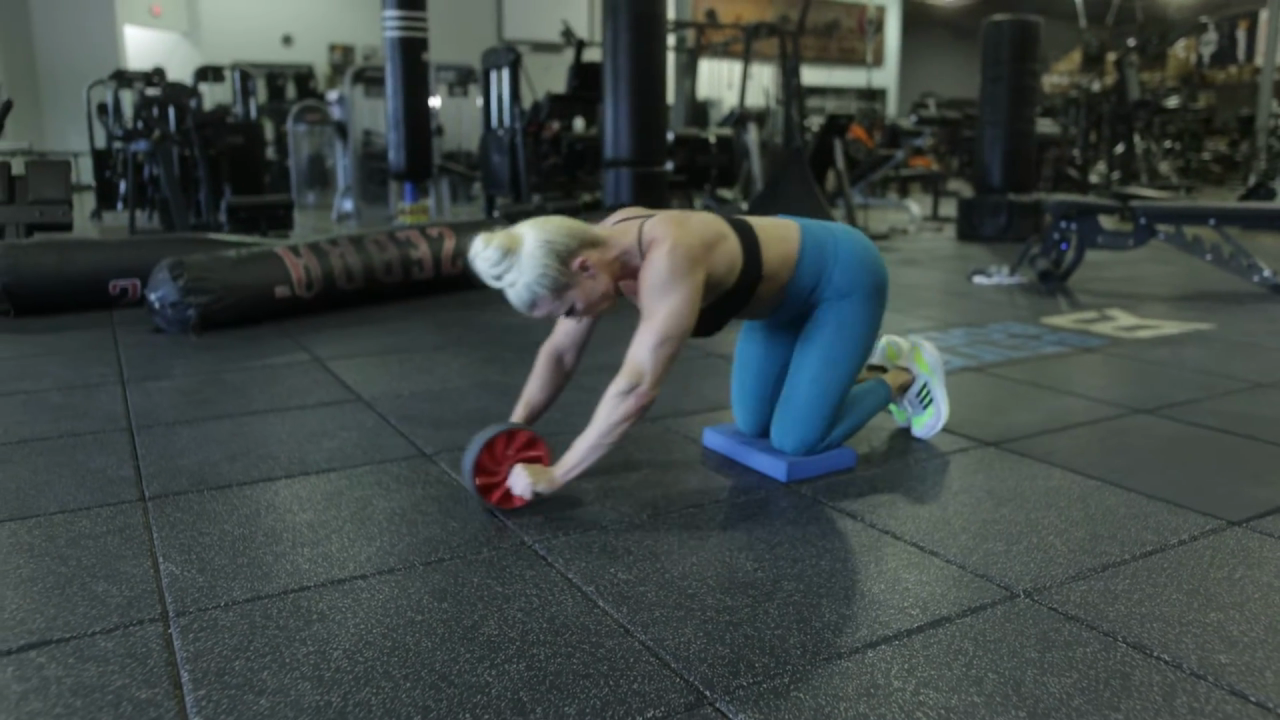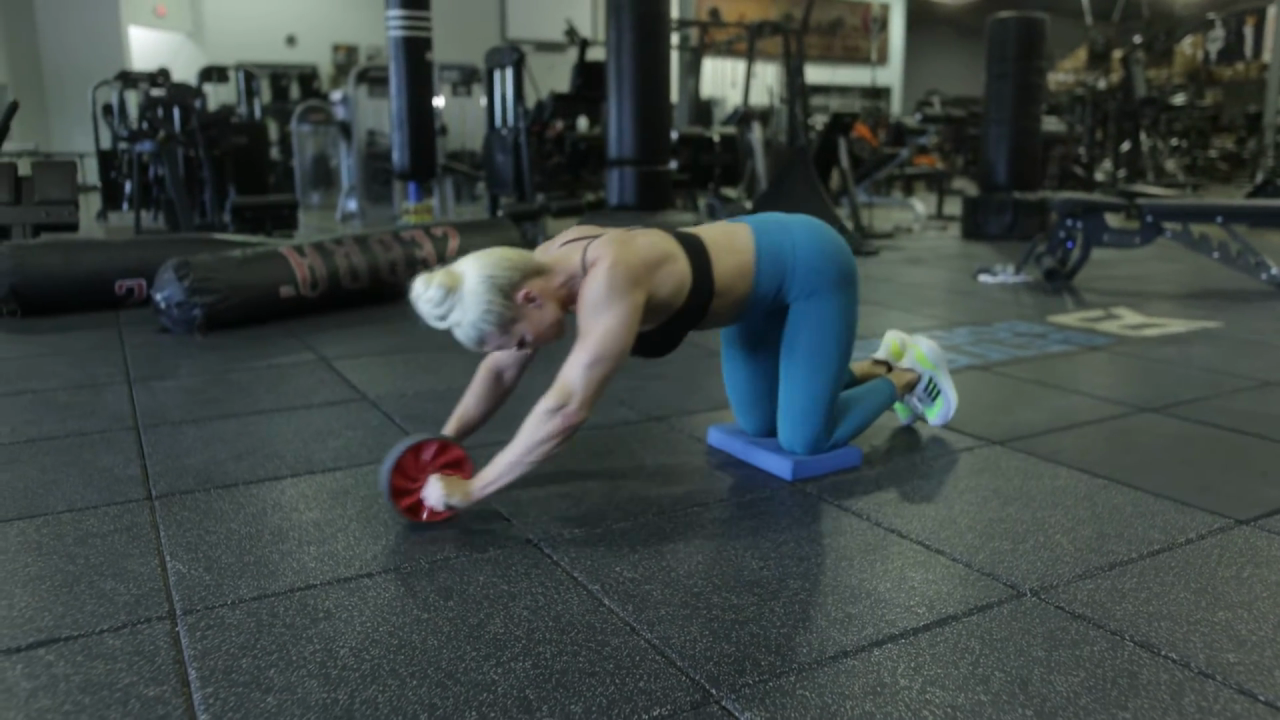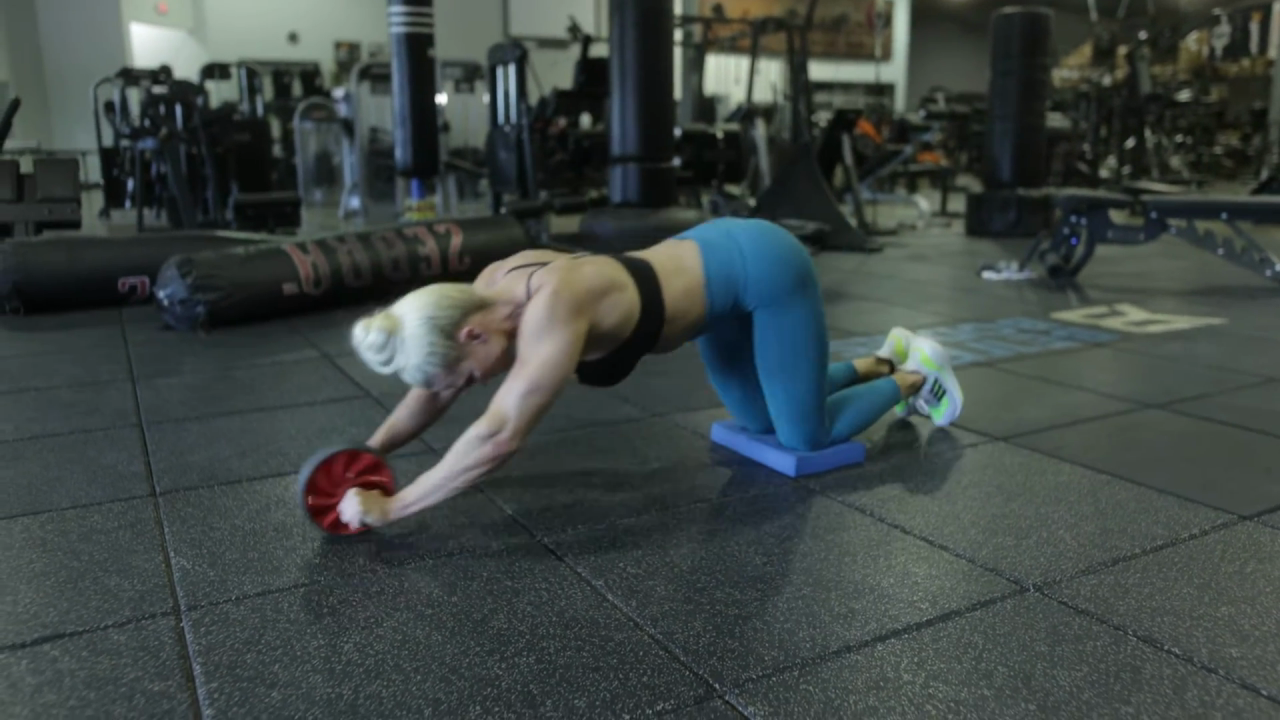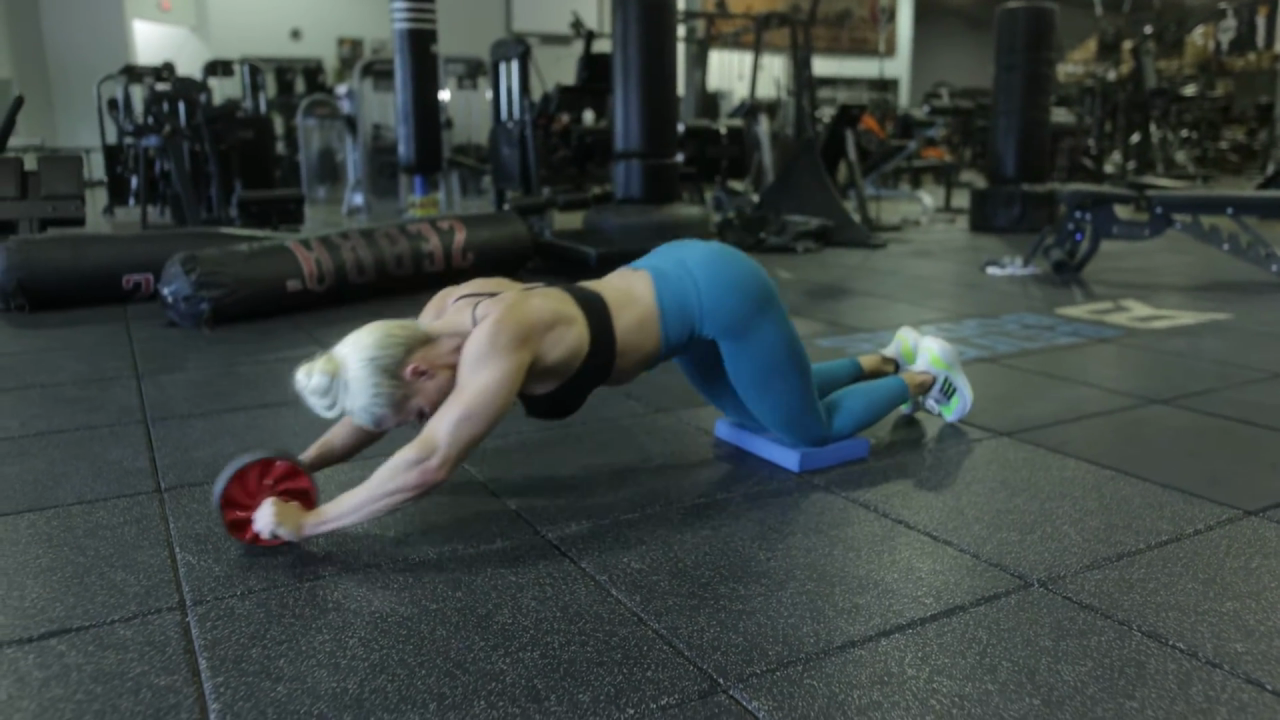
dt=0.2s
person 1, frame 1
left shoulder: (669, 256)
right shoulder: (597, 247)
left elbow: (637, 386)
right elbow: (559, 353)
left wrist: (555, 475)
right wrist: (513, 431)
left hip: (843, 277)
right hip: (788, 286)
left knee: (795, 440)
right knee: (752, 426)
left ankle: (901, 377)
right ankle: (875, 364)
person 1, frame 2
left shoulder: (608, 278)
right shoulder: (544, 266)
left elbow: (565, 409)
right elbow: (498, 372)
left wrist: (471, 488)
right wrist: (442, 444)
left hip: (809, 267)
right hip: (760, 269)
left knee: (803, 440)
right knee: (758, 426)
left ankle: (908, 377)
right ankle: (881, 364)
person 1, frame 3
left shoulder: (552, 307)
right shoulder: (492, 290)
left elbow: (498, 438)
right elbow: (433, 391)
left wrist: (390, 507)
right wrist: (369, 453)
left hip: (764, 271)
right hip: (720, 260)
left knee: (803, 436)
right knee: (760, 420)
left ankle: (912, 377)
right ankle: (883, 361)
person 1, frame 4
left shoulder: (493, 341)
right shoulder: (442, 315)
left elbow: (426, 465)
right elbow: (374, 406)
left wrist: (307, 520)
right wrist: (299, 465)
left hip: (721, 294)
right hip: (682, 278)
left knee: (804, 430)
right knee: (757, 415)
left ankle: (921, 377)
right ankle: (884, 359)
